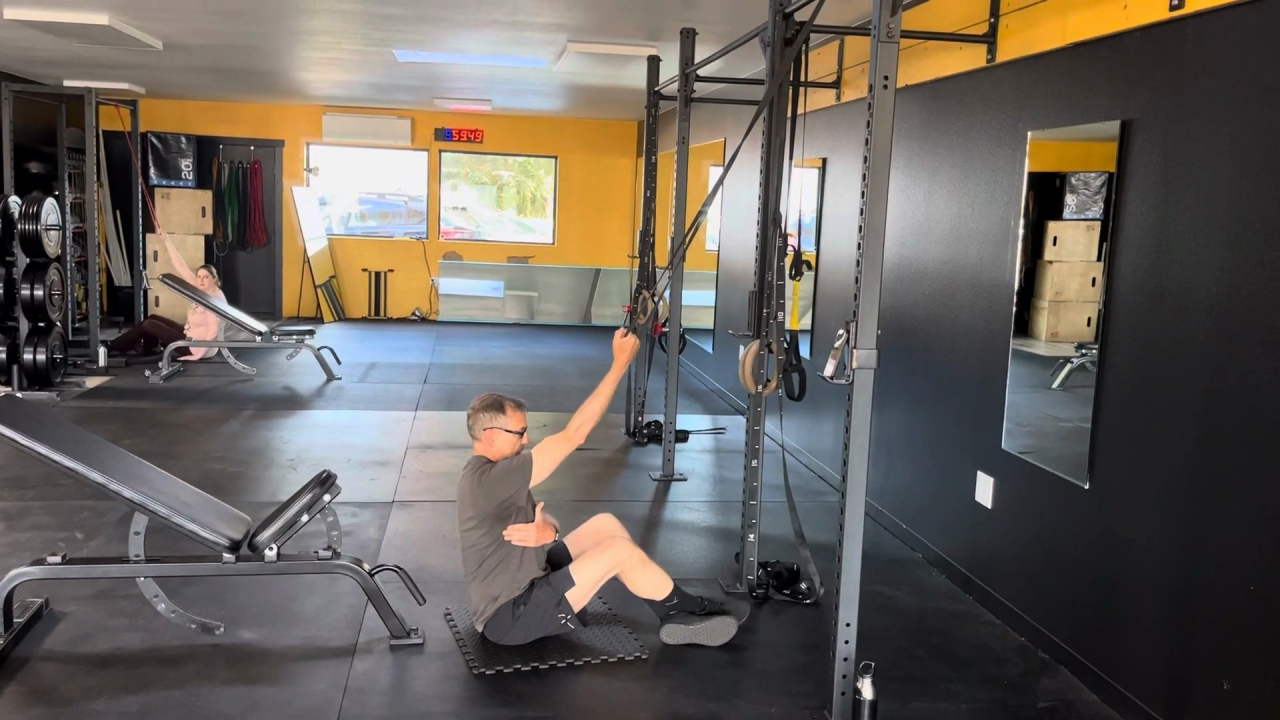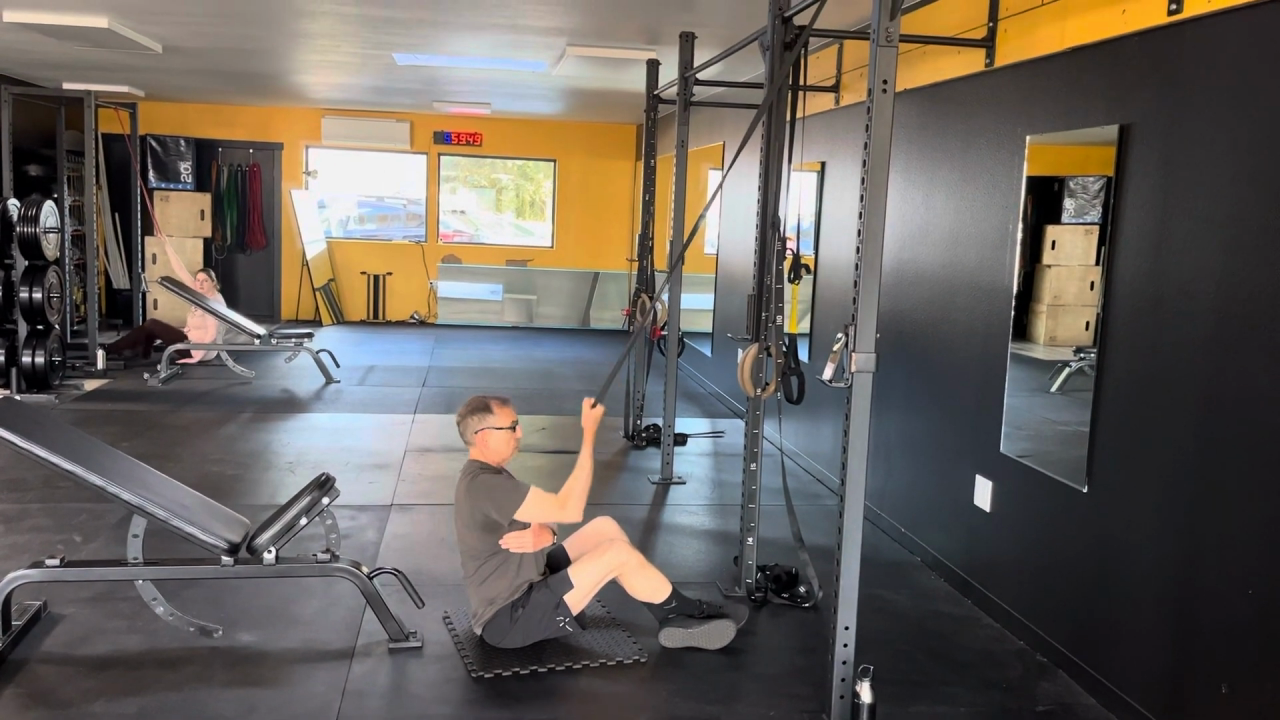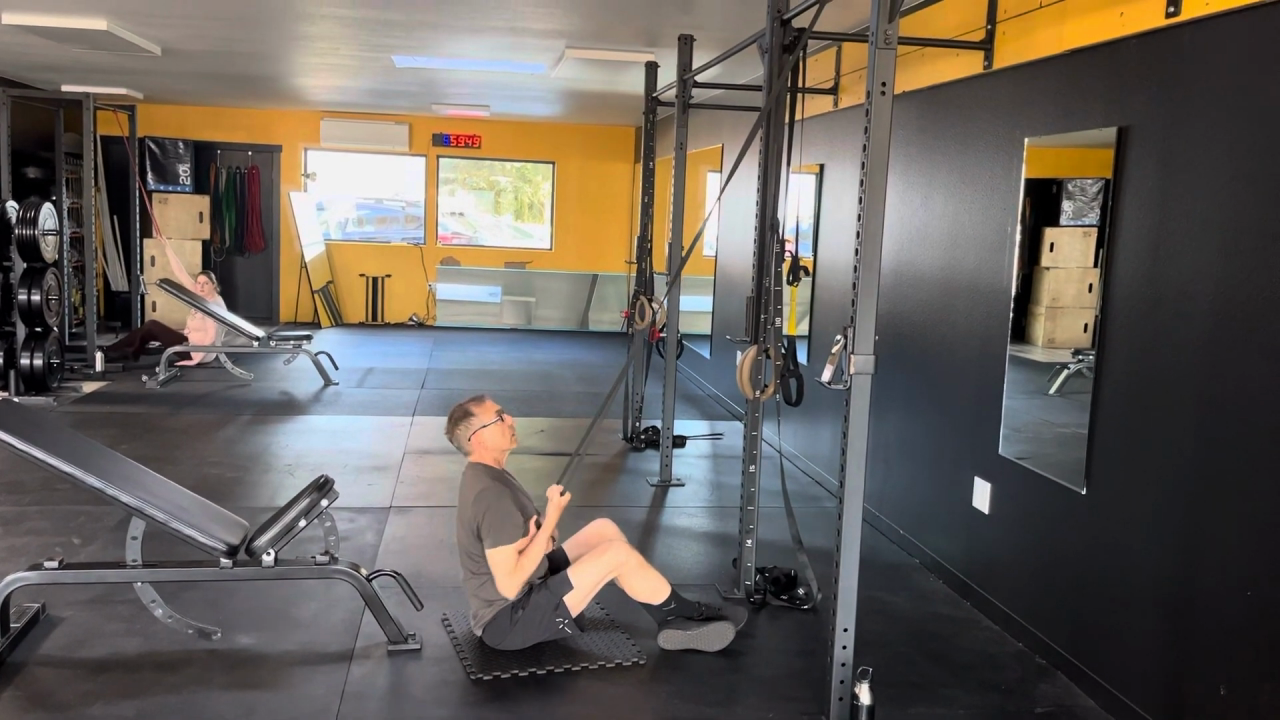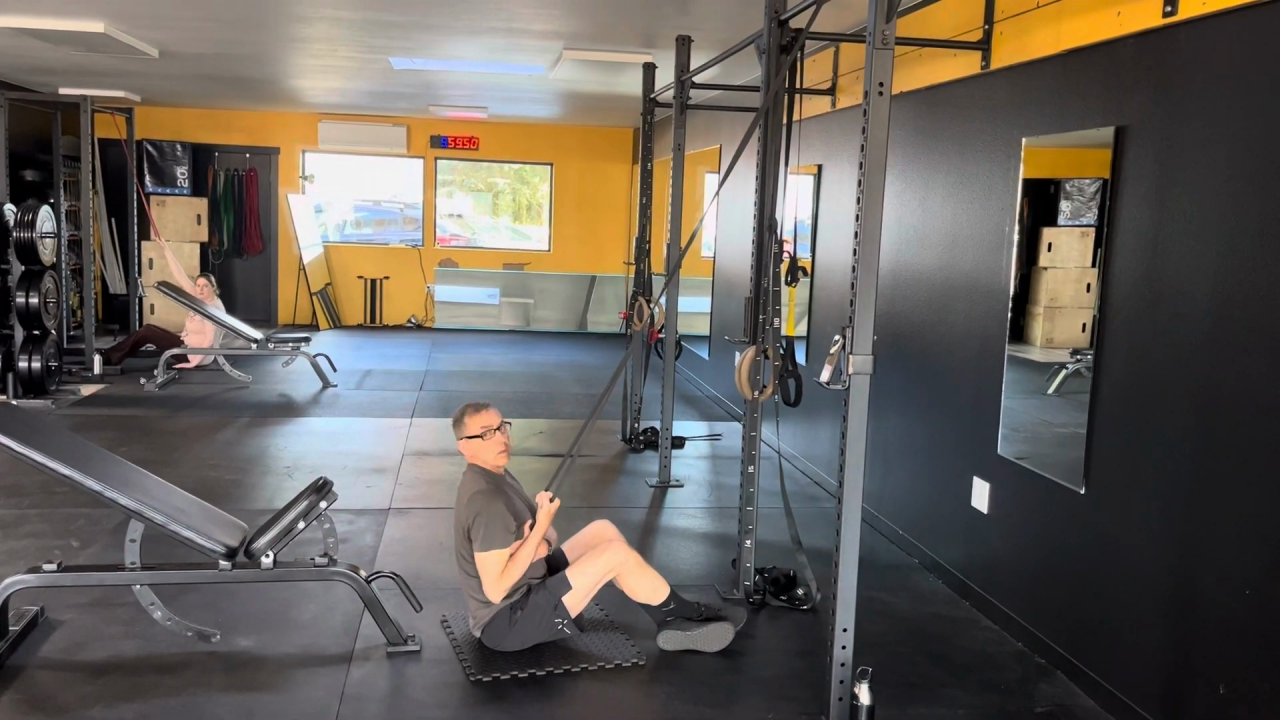
dt=0.4s
person 1, frame 1
left shoulder: (490, 474)
right shoulder: (491, 479)
left elbow: (540, 517)
right elbow: (573, 436)
left wrist: (548, 531)
right wrist: (620, 364)
left hip: (522, 587)
right hip: (510, 617)
left knee: (604, 524)
right knee: (619, 549)
left ankle: (679, 612)
right ankle: (694, 609)
person 1, frame 2
left shoulder: (487, 476)
right shoulder: (486, 486)
left elbow: (545, 516)
right elbow: (570, 510)
left wrist: (544, 536)
right wrist: (589, 433)
left hip: (521, 589)
right hip: (508, 619)
left knee: (605, 528)
right knee: (619, 554)
left ankle: (675, 616)
right ankle: (692, 613)
person 1, frame 3
left shoulder: (492, 475)
right shoulder: (491, 494)
left elbow: (538, 529)
right elbow: (509, 585)
left wrist: (542, 540)
right wrist: (553, 517)
left hip: (521, 596)
right hip: (508, 622)
left knee: (603, 530)
right knee: (617, 553)
left ankle: (675, 621)
right ankle: (693, 614)
person 1, frame 4
left shoulder: (496, 476)
right shoulder: (485, 500)
left elbow: (548, 535)
right elbow: (495, 589)
left wrist: (542, 546)
right wrist: (540, 529)
left hip: (523, 592)
right hip: (506, 622)
left knee: (602, 530)
right knee: (616, 553)
left ankle: (674, 621)
right ankle: (693, 614)
